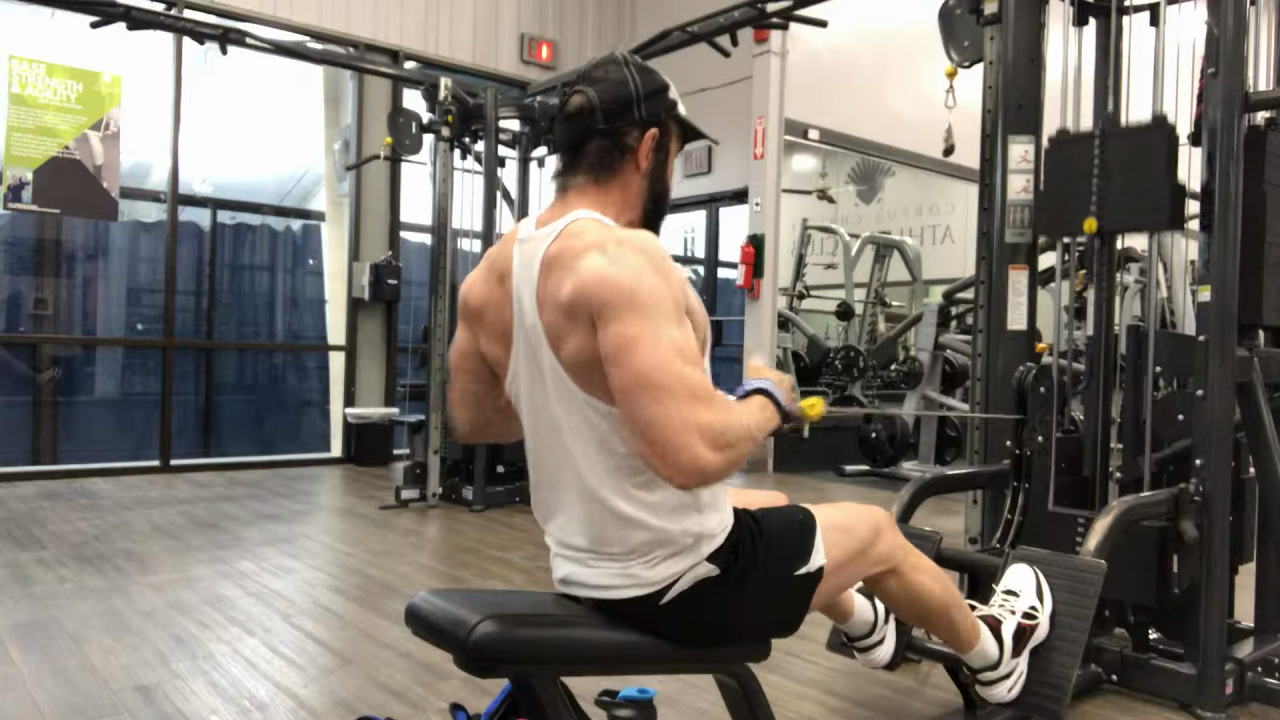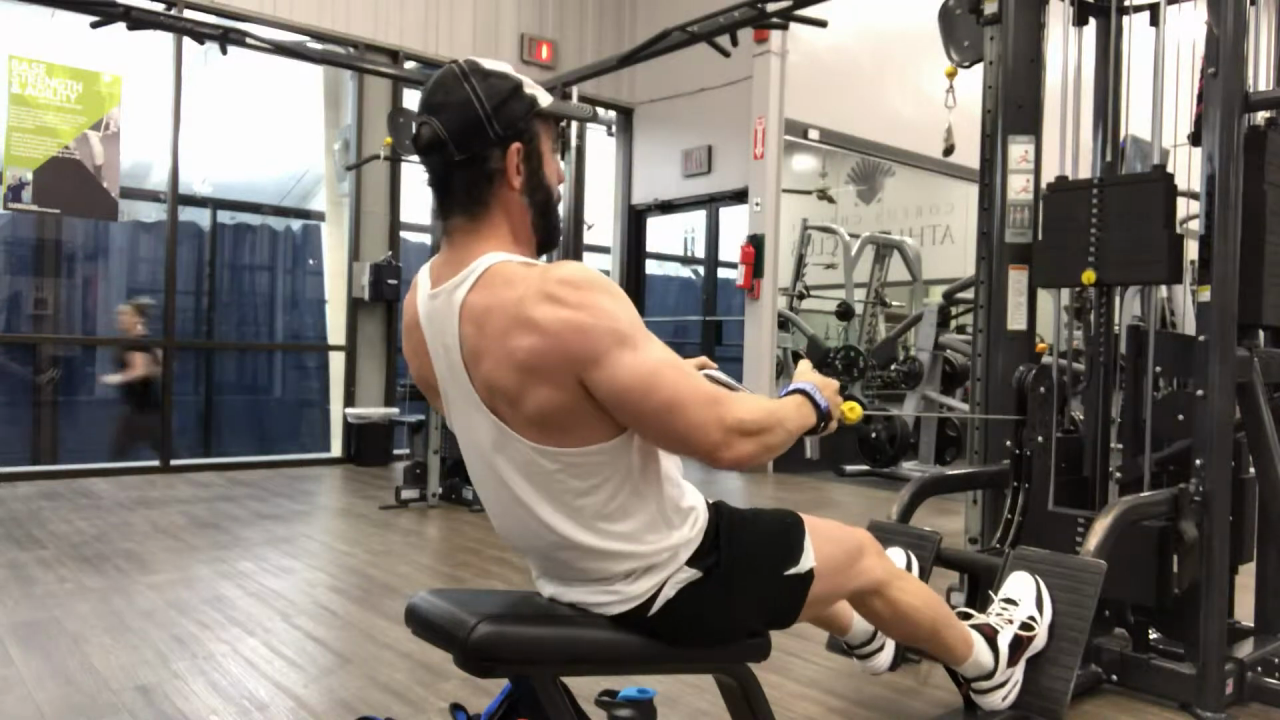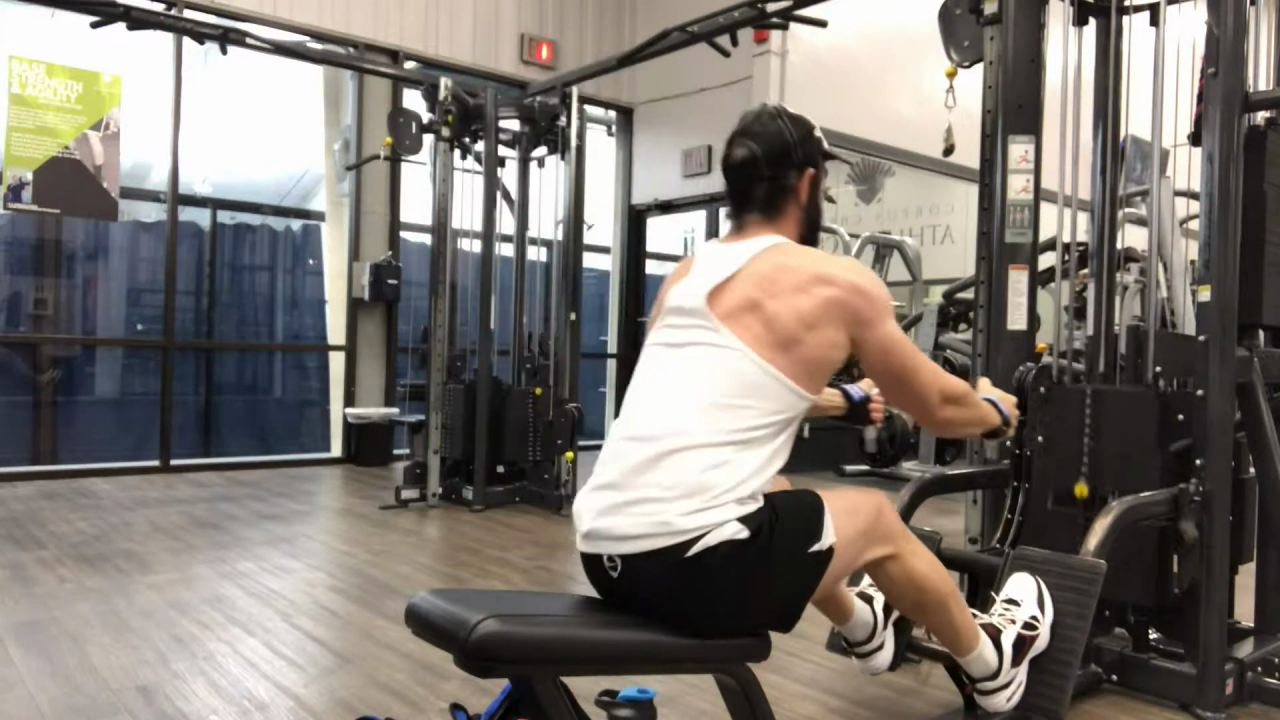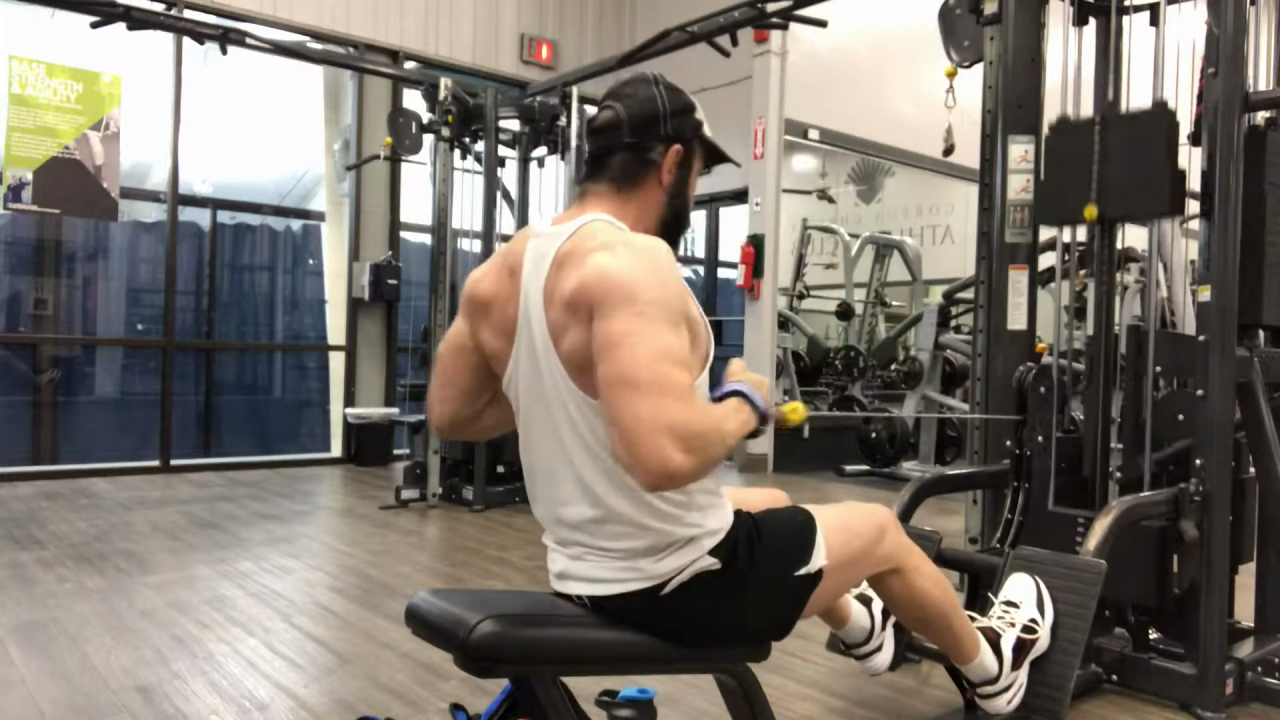
dt=1s
person 1, frame 1
left shoulder: (492, 272)
right shoulder: (621, 262)
left elbow: (471, 421)
right elbow: (696, 453)
right wrist: (769, 398)
left hip: (586, 572)
right hip: (679, 581)
left knee: (773, 508)
right knee: (874, 532)
left ankle: (867, 624)
right ankle: (992, 654)
person 1, frame 2
left shoulder: (422, 302)
right shoulder: (562, 304)
right elbow: (728, 438)
left wrist: (657, 378)
right wrist: (809, 400)
left hip: (573, 574)
right hip: (660, 585)
left knee: (762, 533)
right knee: (857, 552)
left ankle: (863, 630)
right ankle: (987, 662)
person 1, frame 3
left shoulder: (686, 272)
right shoulder: (838, 283)
right elbow: (938, 405)
left wrist: (845, 401)
right wrist: (996, 410)
left hip: (604, 549)
right hip: (694, 560)
right knee: (875, 518)
left ankle: (865, 628)
right ankle: (992, 666)
person 1, frame 4
left shoulder: (497, 273)
right shoulder: (628, 261)
left elbow: (449, 415)
right elbow: (666, 455)
right wrist: (744, 403)
left hip: (586, 579)
right hip: (681, 583)
left knee: (769, 503)
right knee: (877, 529)
left ankle: (864, 629)
right ankle: (991, 668)
